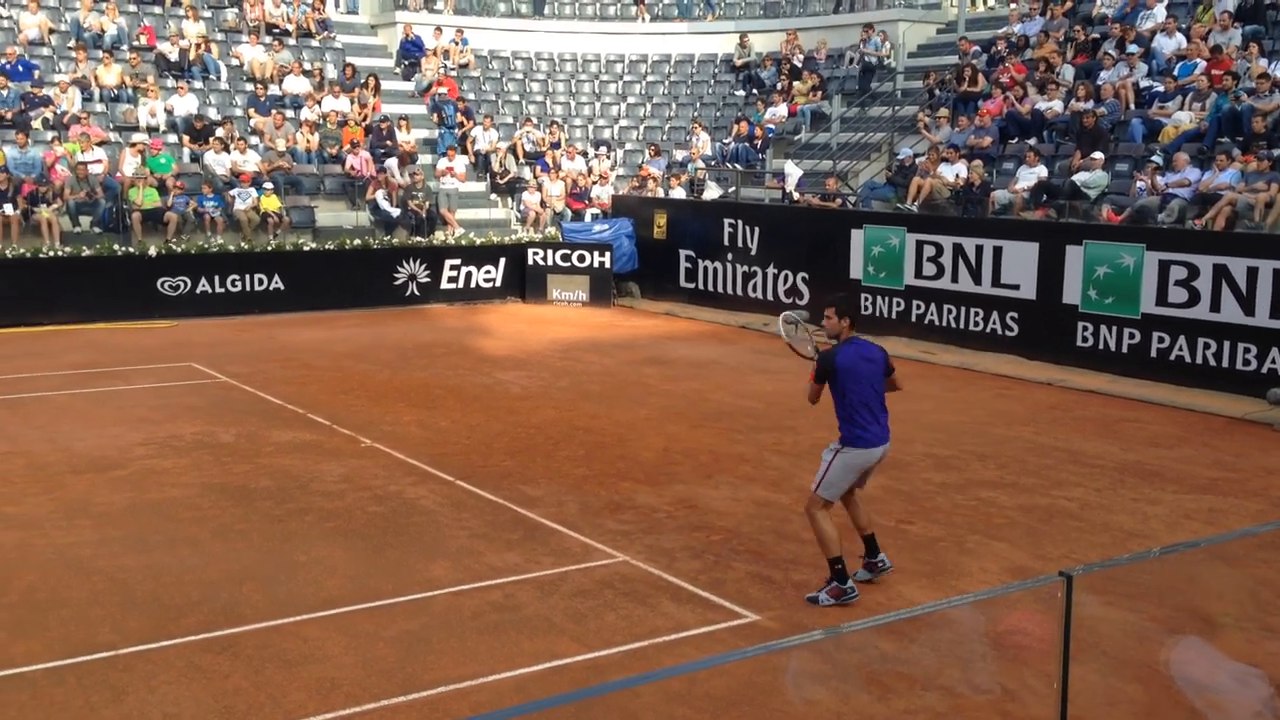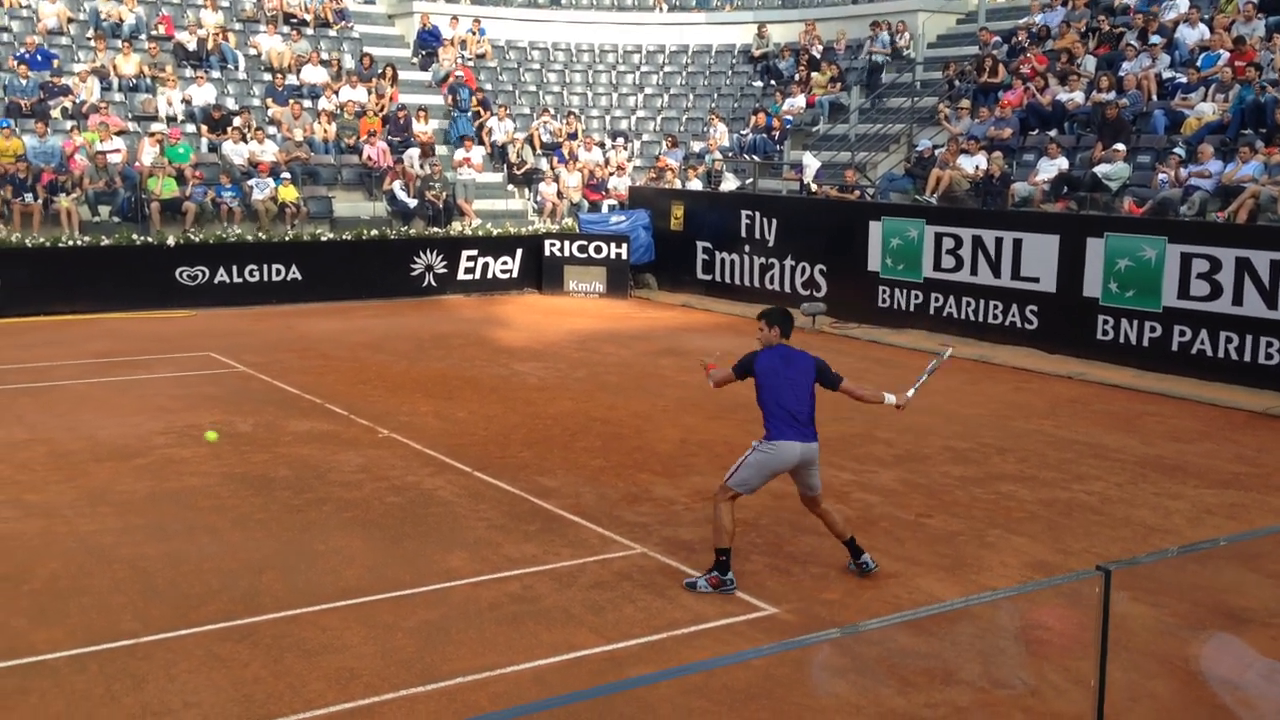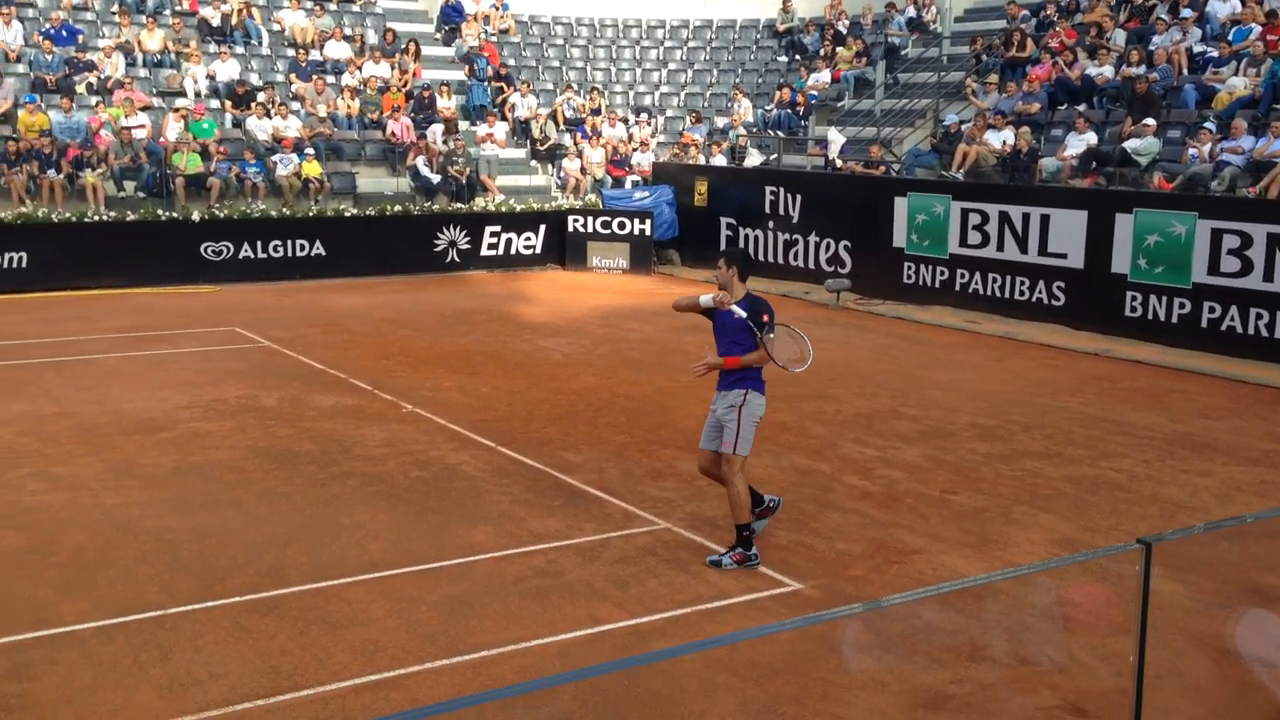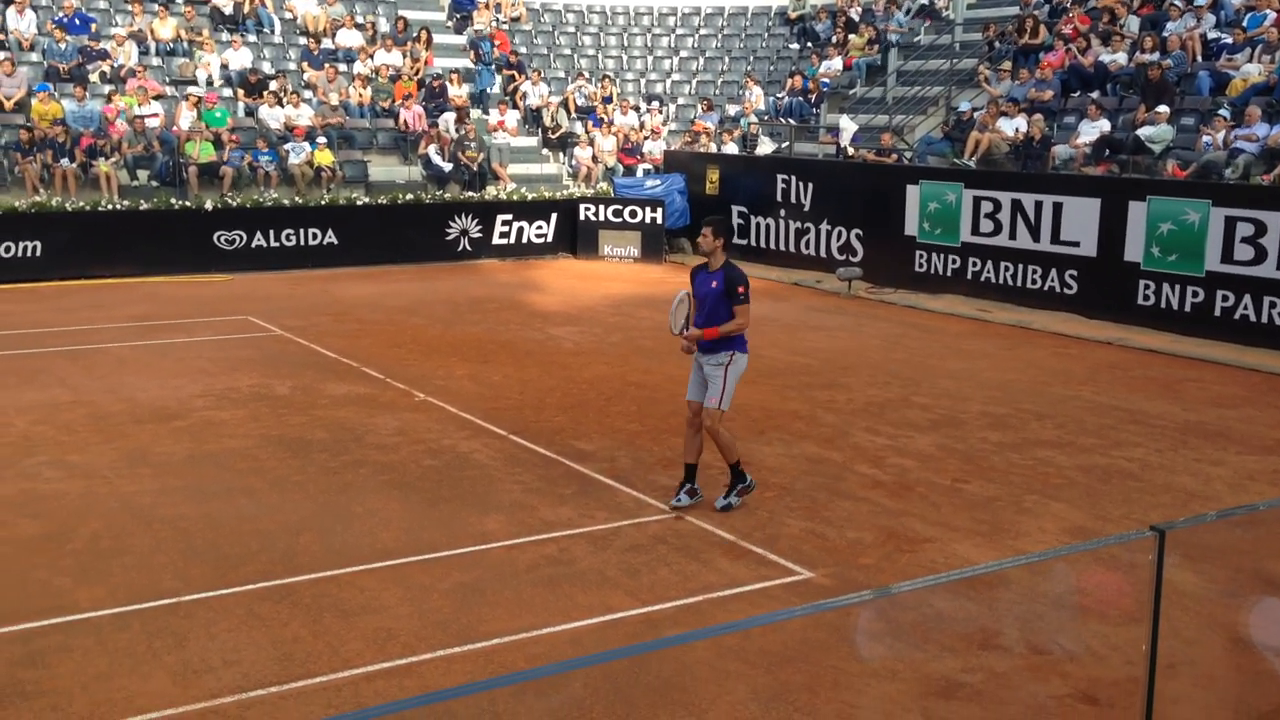
dt=0.5s
person 1, frame 1
left shoulder: (830, 358)
right shoulder: (877, 352)
left elbow: (813, 398)
right elbow: (895, 385)
left wrist: (815, 376)
left hip: (856, 447)
right hip: (880, 442)
left knee: (815, 508)
right knee: (847, 493)
left ankle: (841, 583)
right ankle: (874, 558)
person 1, frame 2
left shoulder: (758, 359)
right shoulder: (812, 363)
left elbow: (717, 381)
right elbow: (854, 391)
left wrist: (708, 367)
right wrist: (891, 399)
left hip: (778, 447)
right hip: (809, 447)
left knee: (723, 498)
right knee: (814, 503)
left ankle: (721, 574)
right ankle: (860, 558)
person 1, frame 3
left shoulder: (758, 306)
right shoulder: (718, 305)
left elbow: (764, 355)
right elbow: (678, 306)
left wrist: (722, 363)
right wrist: (711, 298)
left hip: (745, 396)
right hip: (724, 395)
left knee: (731, 470)
right knee: (707, 465)
left ankle: (745, 548)
right ankle: (762, 503)
person 1, frame 4
left shoulder: (735, 277)
right shoulder: (697, 273)
left elbow: (742, 323)
left wrist: (702, 335)
right wrist: (688, 334)
left hip: (728, 357)
right hip: (704, 356)
left knee: (711, 422)
right knee: (692, 420)
left ankle: (740, 481)
right ankle: (691, 486)
